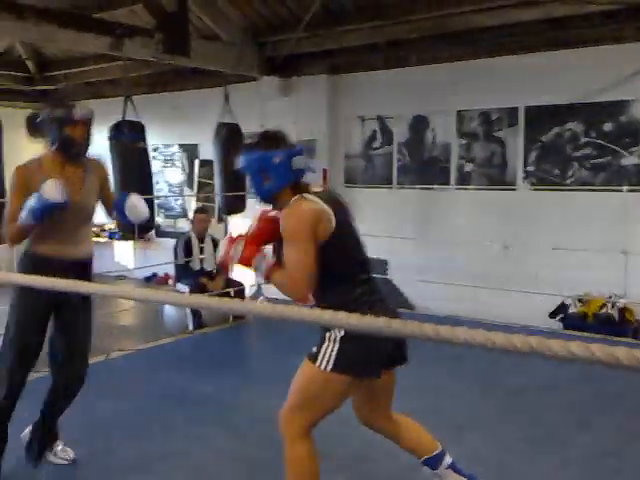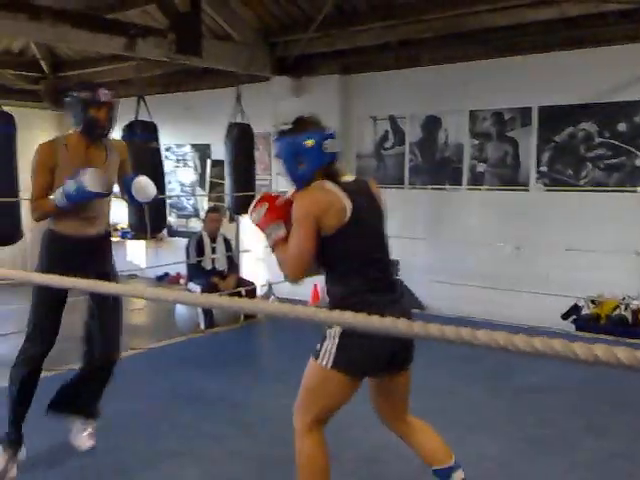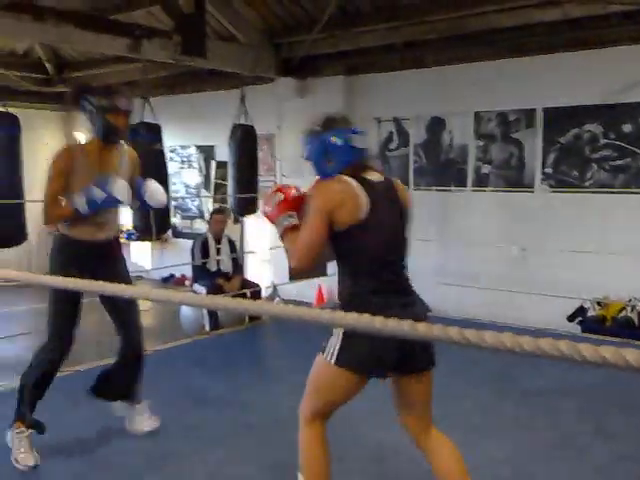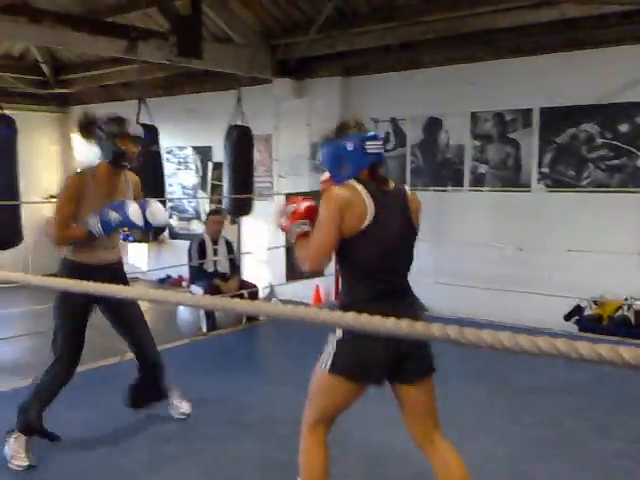
dt=0.1s
person 1, frame 1
left shoulder: (96, 169)
left elbow: (112, 206)
left wrist: (127, 208)
right wrist: (34, 213)
left hip: (79, 275)
right hip: (37, 274)
left knee: (73, 373)
left ankle: (44, 438)
person 1, frame 2
left shoulder: (118, 150)
right shoulder: (51, 151)
left elbow: (129, 187)
right elbow: (37, 211)
left wrist: (137, 189)
right wrist: (69, 195)
left hip: (99, 250)
right hip: (59, 251)
left knee: (107, 342)
right knee: (38, 343)
left ankle: (79, 411)
person 1, frame 3
left shoulder: (128, 157)
right shoulder: (68, 156)
left elbow: (137, 195)
right elbow: (50, 216)
left wrist: (145, 195)
right wrist: (90, 202)
left hip: (109, 253)
right hip: (70, 254)
left knee: (133, 336)
right knee: (59, 345)
left ankle: (127, 398)
right ankle: (21, 423)
person 1, frame 4
left shoulder: (132, 182)
right shoulder: (79, 181)
left elbow: (145, 219)
right elbow: (61, 236)
left wrist: (154, 219)
right wrist: (99, 223)
left hip: (112, 275)
right hip: (77, 276)
left knee: (146, 348)
right knee: (64, 363)
left ankle: (160, 392)
right ankle: (21, 432)
person 2, frame 1
left shoulder: (298, 213)
right shoulder: (325, 198)
left elbow: (301, 290)
left wrist: (257, 260)
right wrist: (268, 239)
left hip: (353, 332)
right hip: (380, 322)
left knee: (293, 424)
right knee: (379, 418)
person 2, frame 2
left shoulder: (312, 196)
right shoulder: (367, 187)
left elbow: (295, 270)
left wrist: (273, 229)
left hip: (358, 324)
right hip: (396, 316)
left knee: (306, 423)
right knee: (397, 418)
person 2, frame 3
left shoulder: (328, 191)
right shoulder: (397, 190)
left elbow: (300, 260)
left wrist: (284, 221)
left hip: (365, 325)
right hip: (410, 318)
left knee: (311, 417)
right knee: (422, 428)
person 2, frame 4
left shoulder: (340, 197)
right shoulder: (409, 201)
left elbow: (313, 262)
left wrist: (298, 230)
left hip: (362, 328)
left knee: (314, 424)
right knee: (429, 436)
person 3, frame 1
left shoulder: (213, 240)
right shoulder: (183, 242)
right elbow: (182, 270)
left wrist: (221, 278)
right wrist: (205, 282)
left hip: (212, 278)
right hip: (192, 280)
left knee: (239, 287)
right knee: (194, 291)
right ankle: (198, 329)
person 3, frame 2
left shoulder: (225, 240)
right shoulder: (195, 241)
left elbow: (233, 263)
right elbow: (194, 269)
left wrist: (231, 279)
right wrist: (217, 281)
left hip: (223, 277)
right hip: (201, 279)
left knee: (250, 287)
right knee: (206, 289)
right ankle: (209, 329)
person 3, frame 3
left shoulder: (230, 242)
right shoulder: (200, 242)
left elbow: (237, 265)
right elbow: (199, 271)
left wrist: (236, 280)
right wrist: (222, 283)
left hip: (228, 279)
right hip: (205, 280)
left knee: (255, 288)
right knee: (211, 291)
right ankle: (214, 330)
person 3, frame 4
left shoulder: (227, 243)
right shoulder: (197, 244)
left elbow: (235, 266)
right elbow: (196, 272)
left wrist: (234, 281)
right wrist: (219, 283)
left hip: (225, 280)
right hip: (202, 281)
left knee: (252, 289)
right knee: (208, 292)
right ankle: (211, 331)
